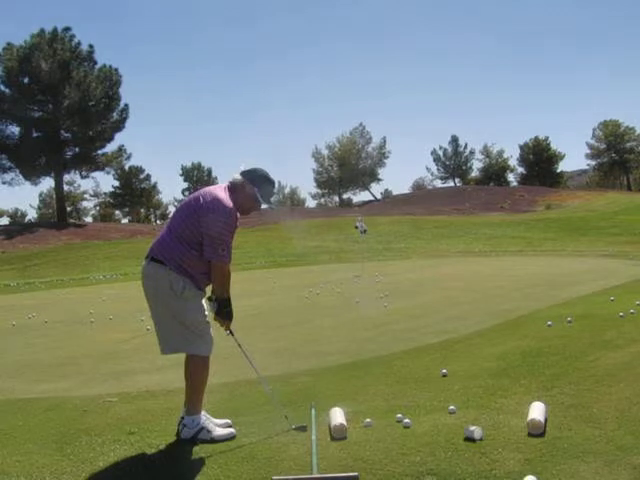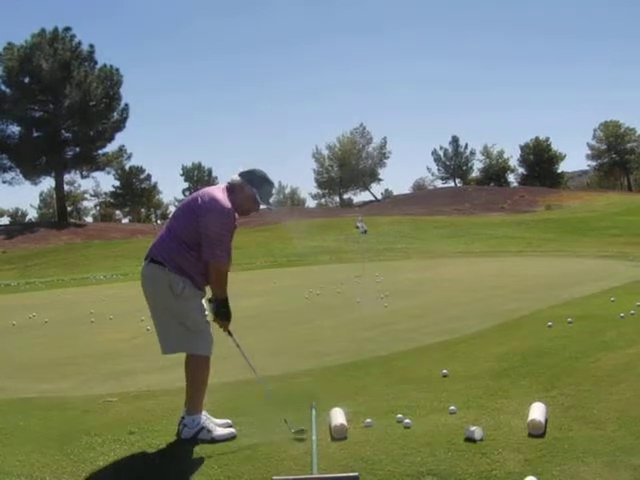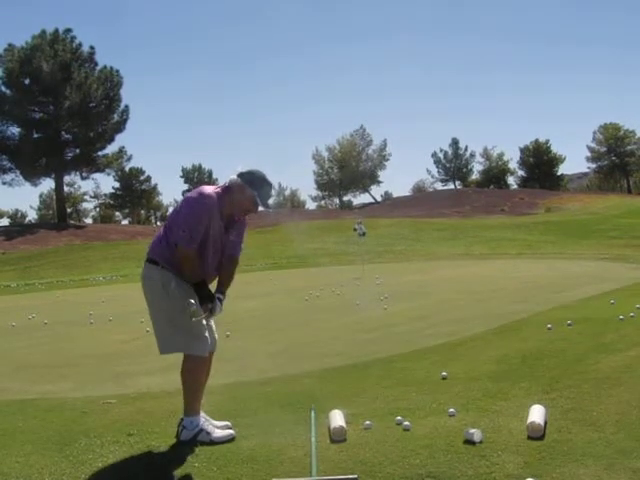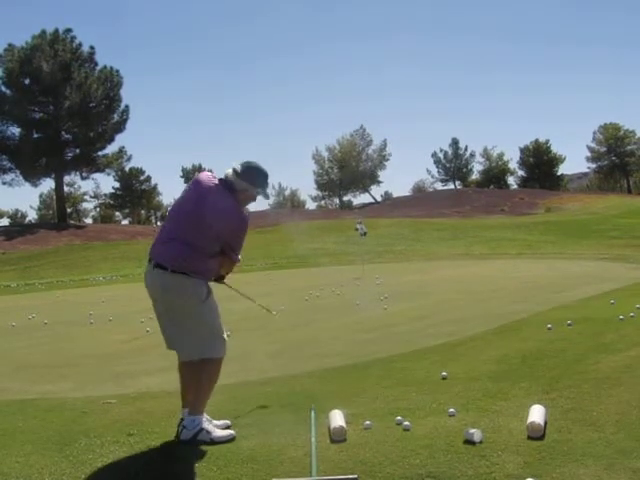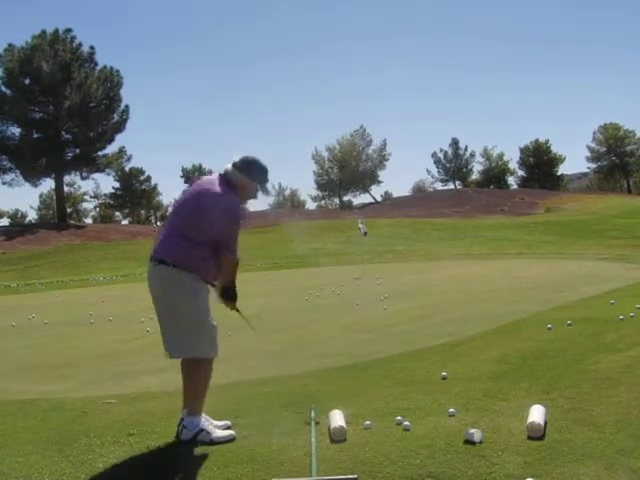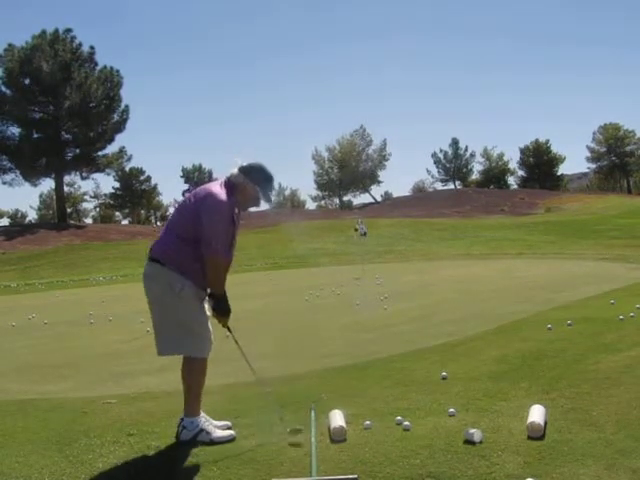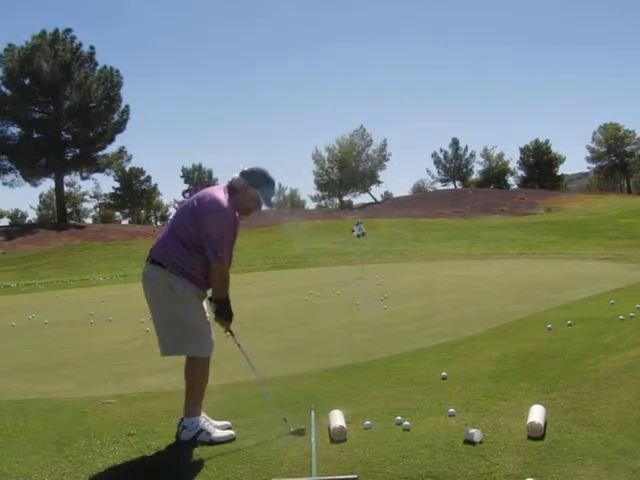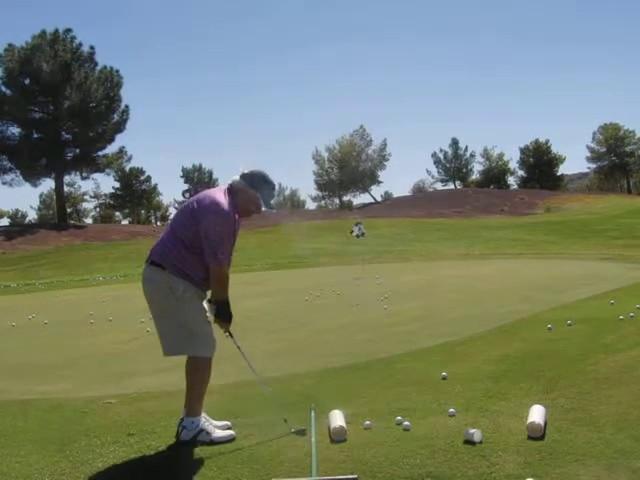
dt=0.5s
person 1, frame 1
left shoulder: (222, 201)
right shoulder: (221, 207)
left elbow: (218, 261)
right elbow: (219, 264)
left wrist: (217, 298)
right wrist: (224, 303)
left hip: (174, 276)
right hip: (170, 277)
left knee: (199, 345)
right knee: (199, 347)
left ankle: (193, 415)
right ankle: (192, 423)
person 1, frame 2
left shoulder: (226, 208)
right shoulder: (218, 207)
left elbow: (221, 260)
right elbow: (216, 265)
left wrist: (217, 299)
right wrist: (221, 303)
left hip: (177, 277)
right hip: (168, 277)
left knee: (200, 345)
right knee: (200, 347)
left ankle: (193, 414)
right ankle: (192, 423)
person 1, frame 3
left shoulder: (237, 216)
right shoulder: (203, 201)
left elbow: (231, 256)
right elbow: (183, 250)
left wrist: (220, 293)
right wrist: (202, 289)
left hip: (188, 281)
right hip: (165, 276)
left knee: (206, 347)
right knee: (196, 347)
left ankle: (194, 415)
right ankle: (190, 425)
person 1, frame 4
left shoulder: (202, 181)
right shoulder: (237, 216)
right elbow: (230, 258)
right wrist: (218, 275)
left hip: (156, 272)
right hip: (184, 282)
left knee: (189, 348)
right knee: (213, 351)
left ankle: (190, 416)
right ankle: (193, 424)
person 1, frame 5
left shoulder: (207, 184)
right shoulder: (229, 205)
right elbow: (228, 256)
left wrist: (218, 282)
right wrist: (229, 290)
left hip: (164, 271)
right hip: (180, 277)
left knee: (192, 348)
right knee: (203, 350)
left ankle: (191, 416)
right ankle: (192, 425)
person 1, frame 6
left shoulder: (228, 205)
right shoulder: (216, 202)
left elbow: (223, 257)
right elbow: (213, 258)
left wrist: (216, 295)
right wrist: (220, 299)
left hip: (180, 277)
right hip: (170, 277)
left knee: (198, 347)
right knee: (196, 349)
left ankle: (193, 416)
right ankle: (191, 425)
person 1, frame 7
left shoulder: (227, 207)
right shoulder: (218, 206)
left elbow: (220, 262)
right elbow: (218, 265)
left wrist: (218, 300)
right wrist: (223, 304)
left hip: (177, 277)
right hip: (170, 278)
left knee: (199, 347)
right knee: (199, 348)
left ankle: (194, 416)
right ankle: (191, 425)
person 1, frame 8
left shoulder: (227, 208)
right shoulder: (219, 209)
left elbow: (221, 264)
right elbow: (217, 267)
left wrist: (216, 301)
right wrist: (222, 306)
left hip: (177, 279)
right hip: (169, 280)
left knee: (201, 348)
right knee: (202, 349)
left ankle: (193, 416)
right ankle: (191, 425)
